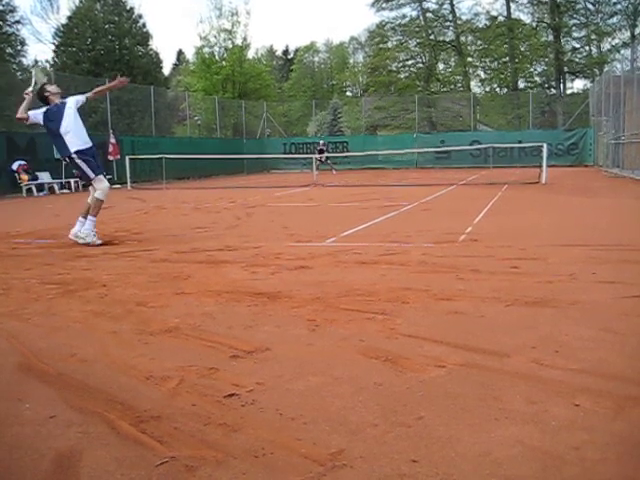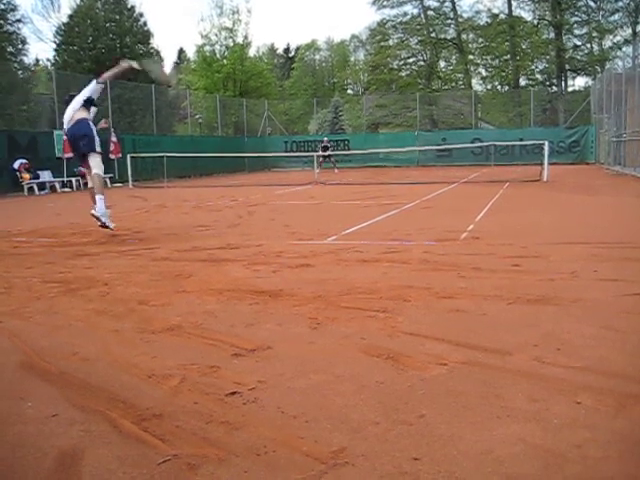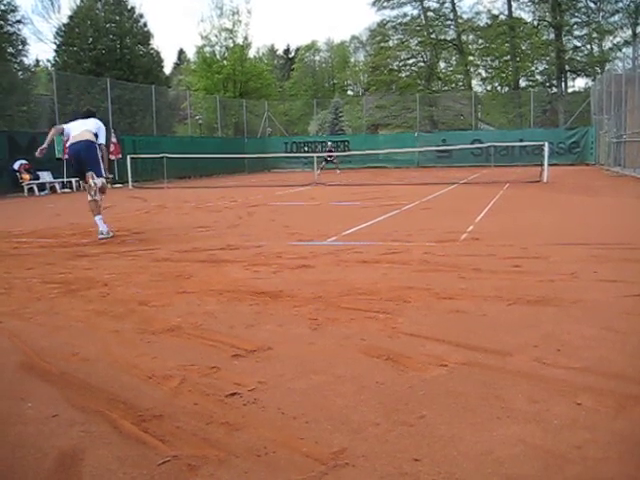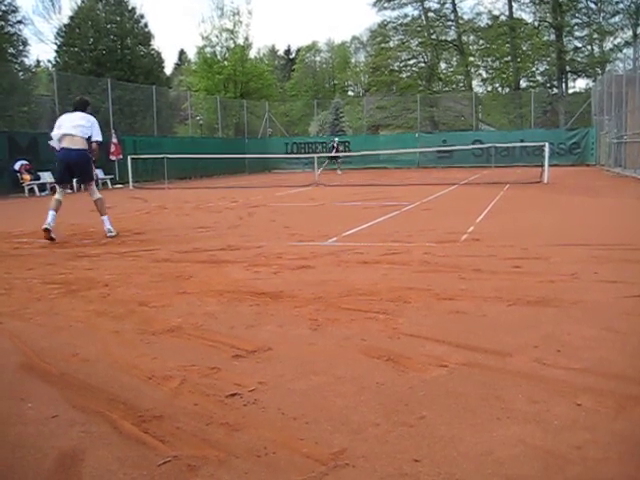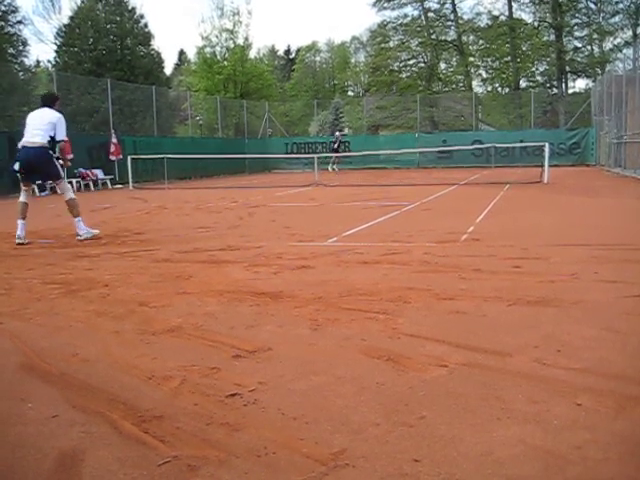
dt=0.3s
person 1, frame 1
left shoulder: (69, 101)
right shoulder: (45, 112)
left elbow: (93, 94)
right elbow: (20, 116)
left wrist: (113, 85)
right wrist: (28, 98)
left hip: (87, 149)
right hip: (74, 153)
left knee: (99, 190)
right knee: (103, 186)
left ankle: (79, 230)
right ankle: (87, 231)
person 1, frame 2
left shoulder: (67, 121)
right shoulder: (82, 96)
right elbow: (102, 79)
left wrist: (97, 128)
right wrist: (123, 66)
left hip: (71, 132)
right hip: (83, 125)
left knee: (93, 174)
right knee: (97, 164)
left ankle: (99, 209)
person 1, frame 3
left shoulder: (72, 124)
right shoulder: (98, 123)
left elbow: (56, 129)
right elbow: (102, 147)
left wrist: (45, 145)
right wrist: (106, 171)
left hip: (73, 149)
right hip: (88, 146)
left knee: (91, 192)
right knee: (101, 184)
left ankle: (103, 229)
right ankle: (97, 183)
person 1, frame 4
left shoulder: (63, 118)
right shoulder: (91, 120)
left elbow: (54, 140)
right elbow: (95, 146)
right wrist: (91, 160)
left hip: (63, 155)
right hip: (82, 154)
left knee: (59, 191)
right knee: (93, 190)
left ankle: (49, 222)
right ankle: (108, 227)
person 1, frame 5
left shoulder: (31, 115)
right shoulder: (58, 117)
right elbow: (61, 145)
right wrist: (66, 160)
left hip: (24, 152)
right hip: (42, 153)
left knee: (25, 192)
right knee: (66, 189)
left ankle: (20, 234)
right ankle: (81, 229)
